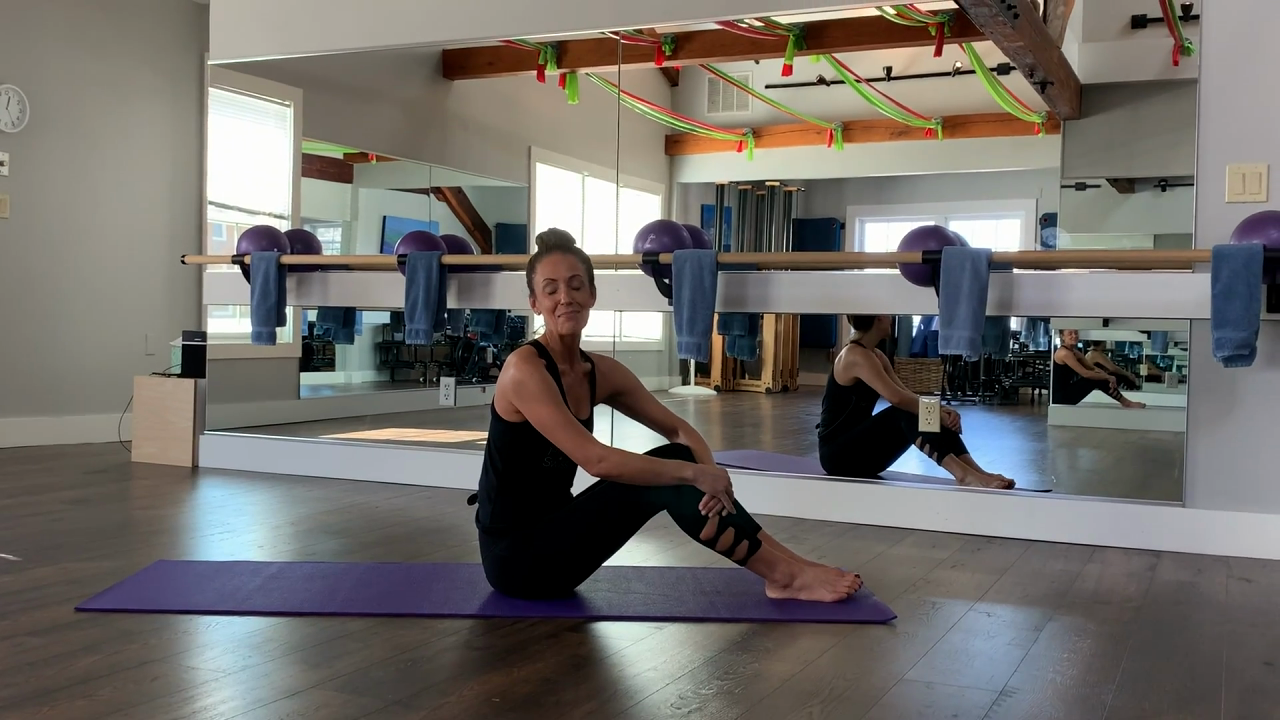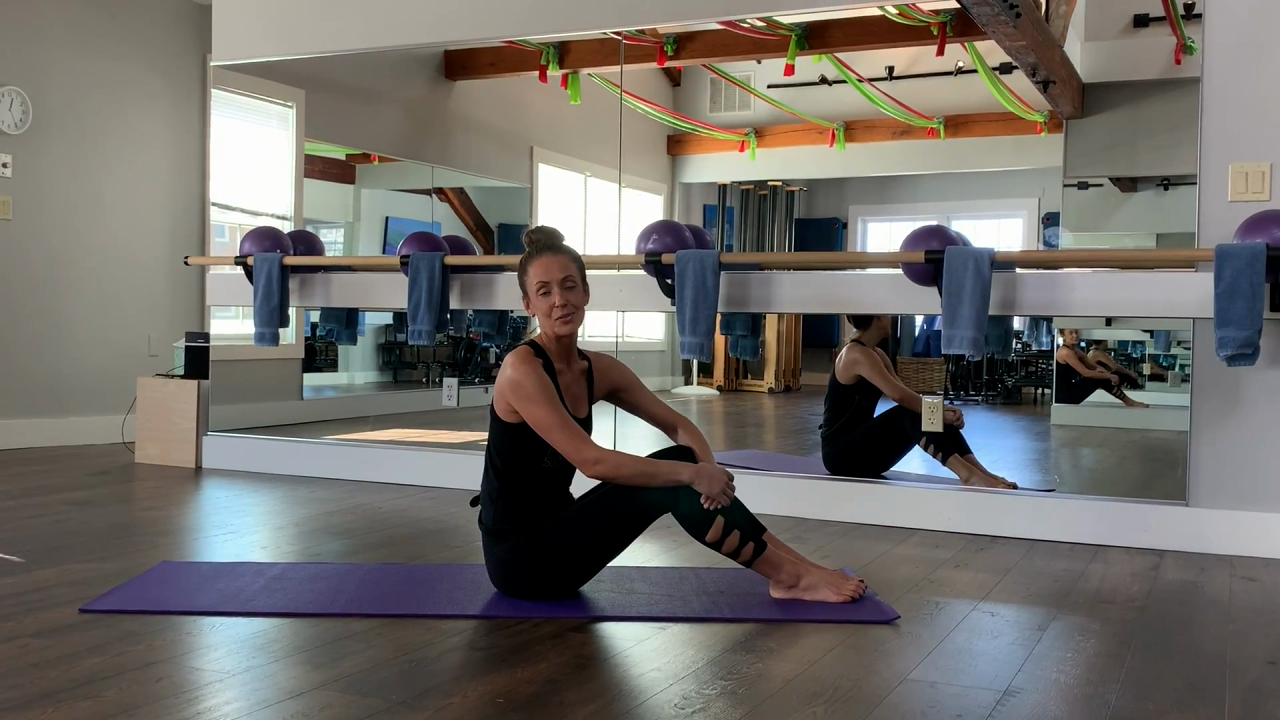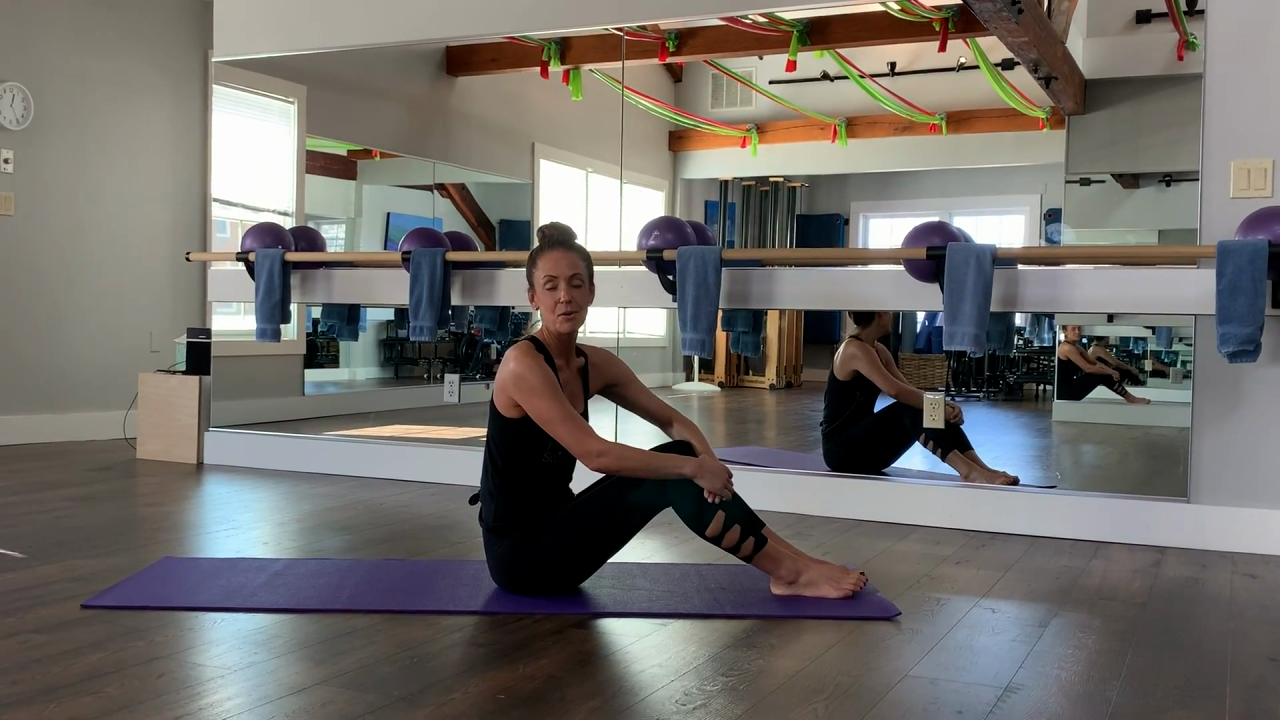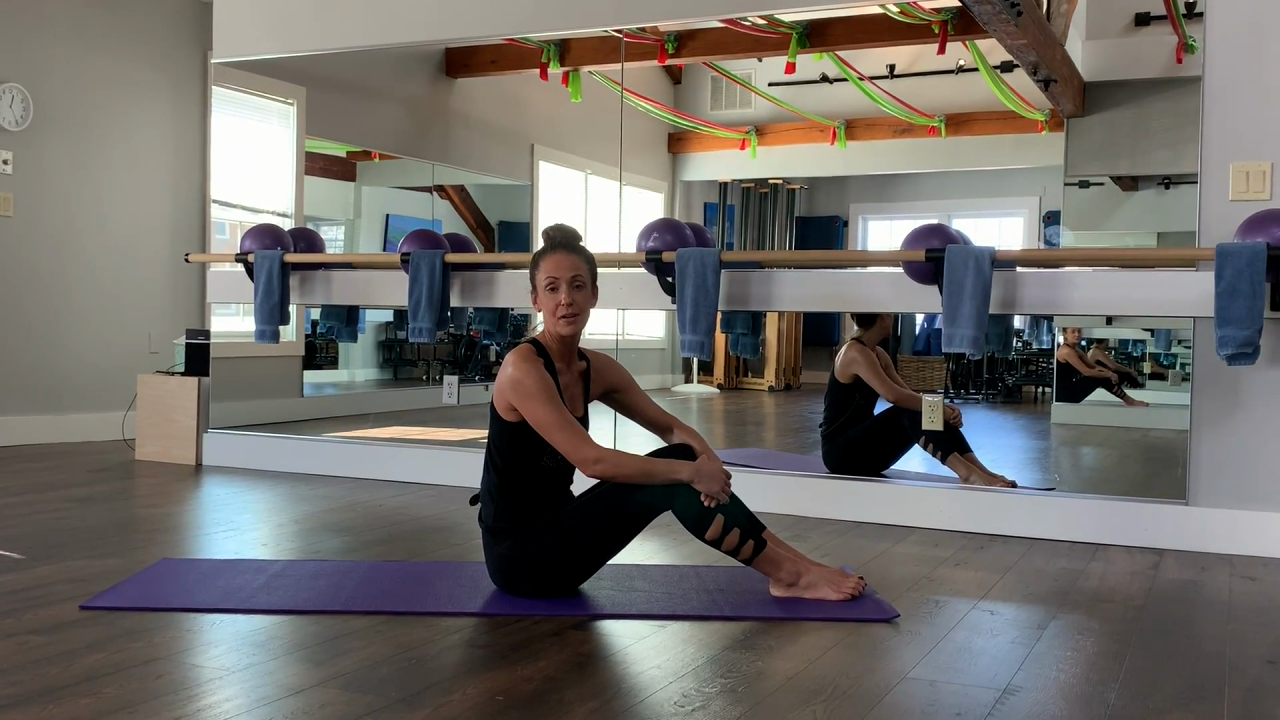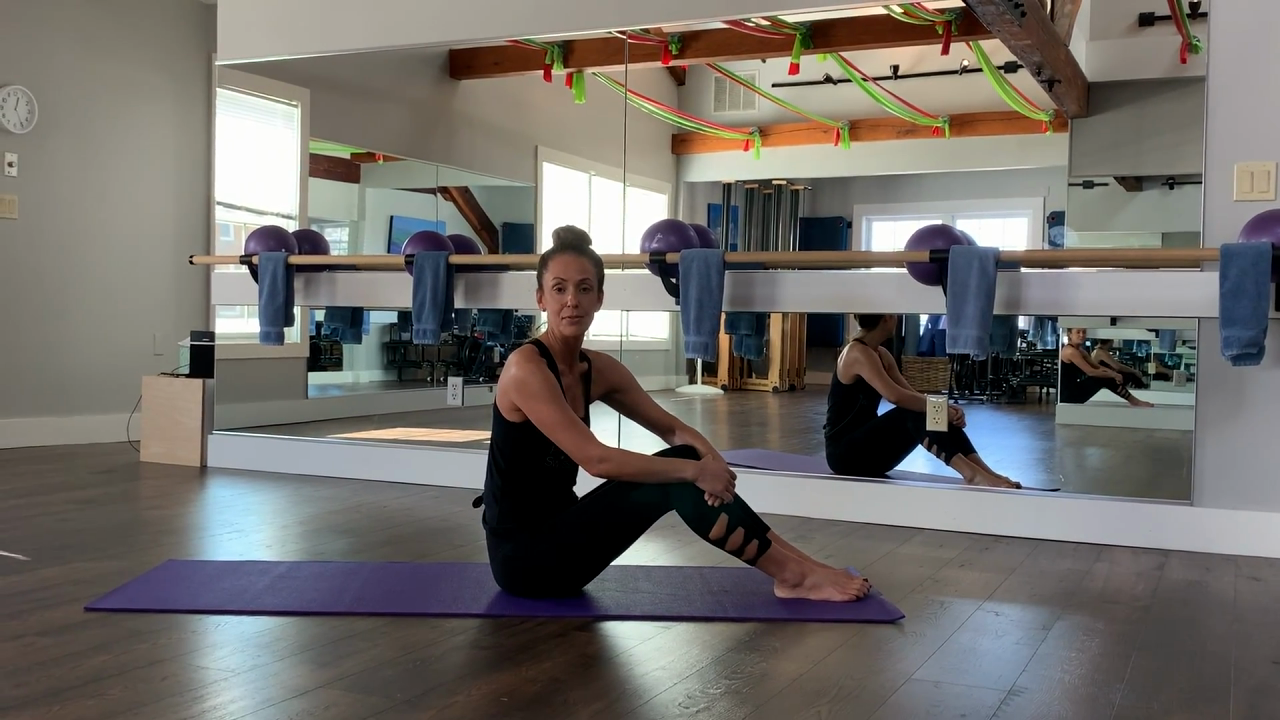
dt=1s
person 1, frame 1
left shoulder: (602, 372)
right shoulder: (525, 368)
left elbow: (677, 430)
right elbow: (597, 460)
left wrist: (706, 471)
right wrist: (694, 473)
left hip: (551, 536)
right hip: (516, 555)
left knee: (674, 466)
right knee: (671, 473)
left ankle: (787, 567)
right ankle: (785, 575)
person 1, frame 2
left shoulder: (598, 369)
right shoulder: (522, 369)
left elbow: (676, 425)
right elbow: (592, 461)
left wrist: (707, 467)
right wrist: (690, 474)
left hip: (552, 535)
right hip: (519, 556)
left knee: (680, 464)
right knee: (675, 481)
left ankle: (791, 567)
right ankle: (790, 576)
person 1, frame 3
left shoulder: (595, 364)
right shoulder: (524, 364)
left elbow: (671, 420)
right elbow: (596, 454)
left wrist: (705, 458)
right wrist: (692, 467)
left hip: (552, 528)
right hip: (520, 552)
left knee: (678, 461)
right knee: (675, 474)
left ankle: (790, 564)
right ankle: (791, 571)
person 1, frame 4
left shoulder: (596, 368)
right shoulder: (524, 367)
left elbow: (671, 428)
right elbow: (592, 461)
left wrist: (707, 459)
right wrist: (690, 472)
left hip: (553, 531)
right hip: (518, 553)
left knee: (681, 461)
right knee: (674, 479)
left ankle: (791, 566)
right ankle: (790, 574)
person 1, frame 5
left shoulder: (598, 369)
right shoulder: (527, 368)
left elbow: (672, 429)
right elbow: (596, 459)
left wrist: (710, 459)
right wrist: (693, 471)
left hip: (556, 532)
right hip: (522, 555)
left knee: (684, 464)
right knee: (679, 479)
left ankle: (794, 567)
right ankle: (795, 575)
person 2, frame 1
left shoulder: (876, 355)
right shoulder: (857, 356)
left elbow: (907, 395)
right elbow: (896, 398)
left wrist: (940, 411)
left hip: (861, 449)
right hip: (837, 453)
left knee: (922, 415)
right knee: (906, 414)
left ankle: (976, 473)
right ankle: (963, 474)
person 2, frame 2
left shoulder: (877, 354)
right shoulder: (857, 354)
left elbow: (908, 395)
right elbow: (898, 395)
left wrist: (942, 410)
left hip: (863, 449)
right hip: (840, 452)
left knee: (918, 412)
right knee: (910, 414)
left ankle: (980, 473)
right ankle: (968, 475)
person 2, frame 3
left shoulder: (879, 351)
right shoulder: (855, 349)
left elbow: (909, 390)
right elbow: (895, 390)
left wrist: (943, 405)
left hip: (865, 445)
right hip: (841, 449)
left knee: (921, 409)
right knee: (909, 409)
left ankle: (980, 469)
right ankle: (969, 471)
person 2, frame 4
left shoulder: (878, 354)
right shoulder: (856, 352)
left elbow: (908, 395)
right elbow: (894, 396)
left wrist: (943, 409)
left hip: (864, 447)
right hip: (840, 451)
left knee: (921, 412)
right knee: (910, 413)
left ankle: (980, 472)
right ankle: (968, 473)
person 2, frame 5
left shoulder: (881, 354)
right shoulder: (858, 353)
left elbow: (912, 395)
right elbow: (895, 396)
left wrist: (945, 409)
left hip: (868, 447)
right hip: (844, 452)
left knee: (925, 413)
right knee: (914, 415)
left ankle: (985, 472)
right ankle: (972, 474)
